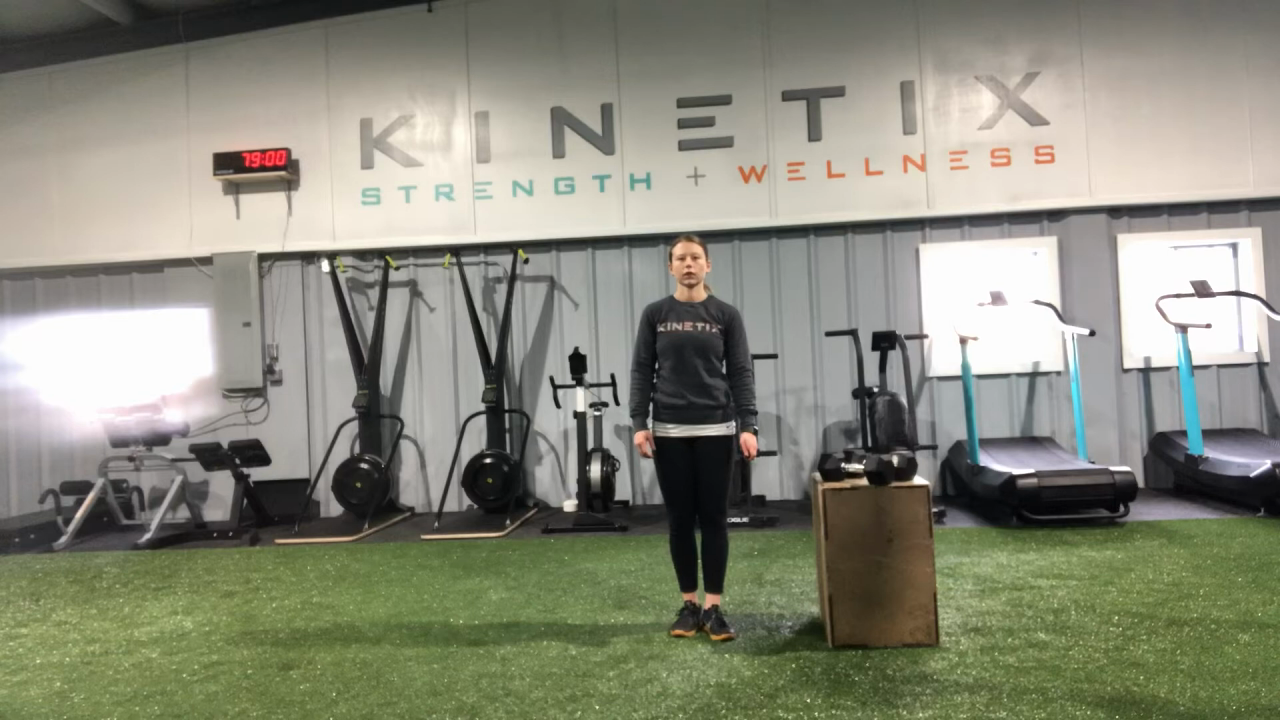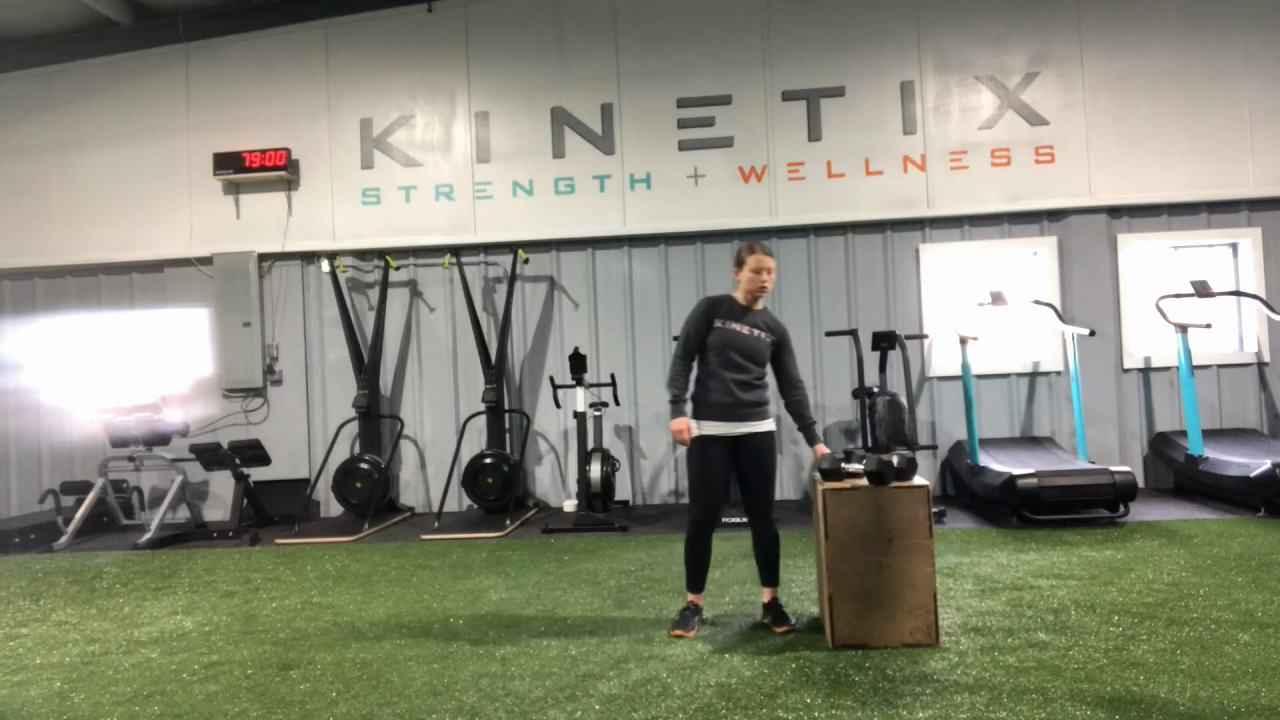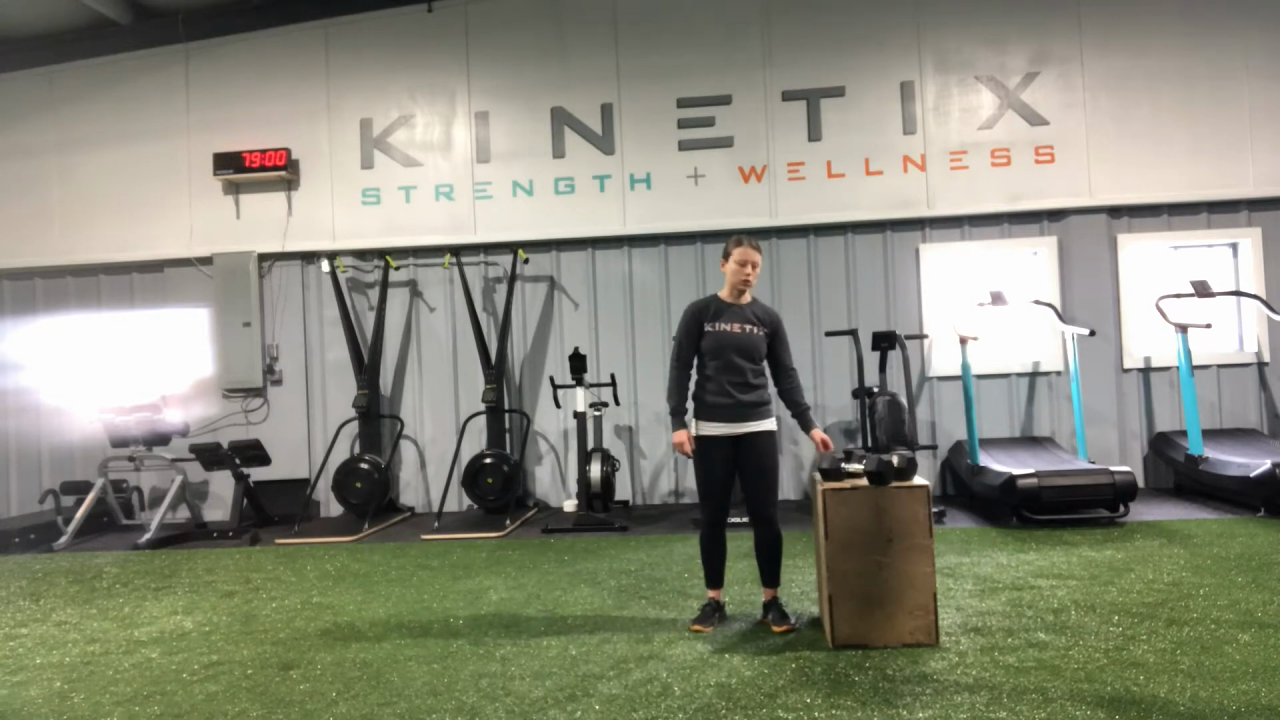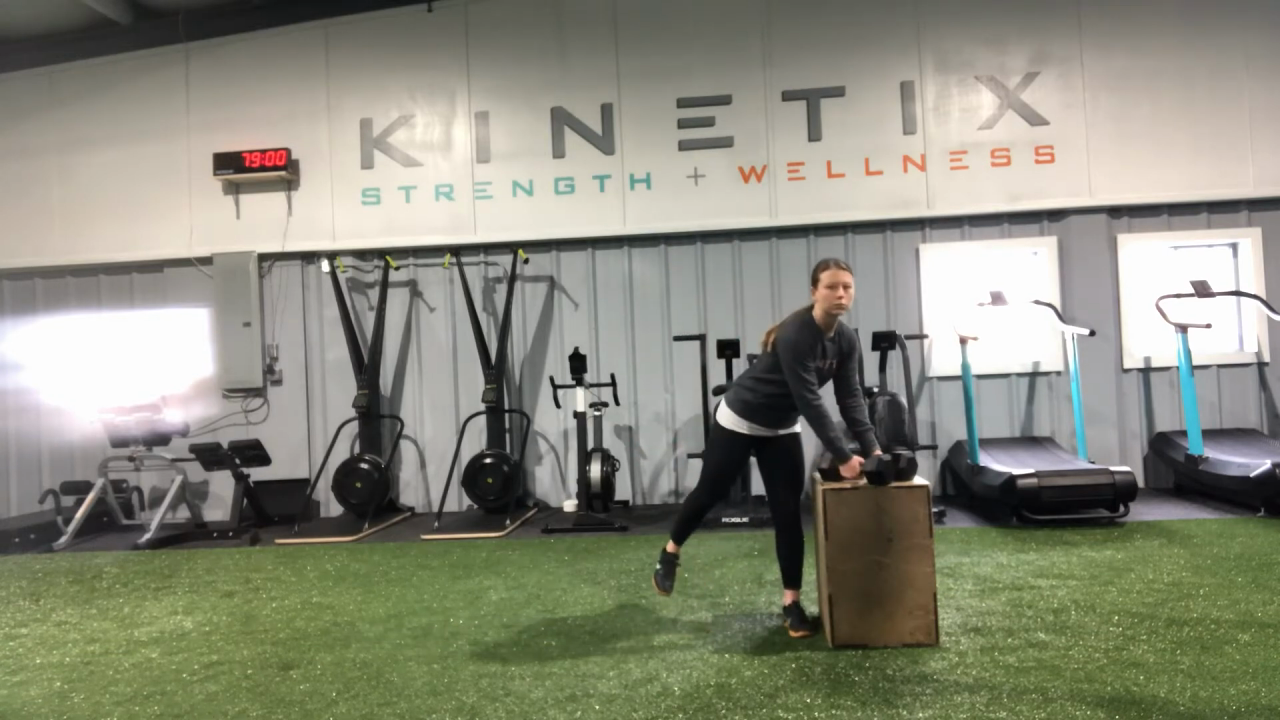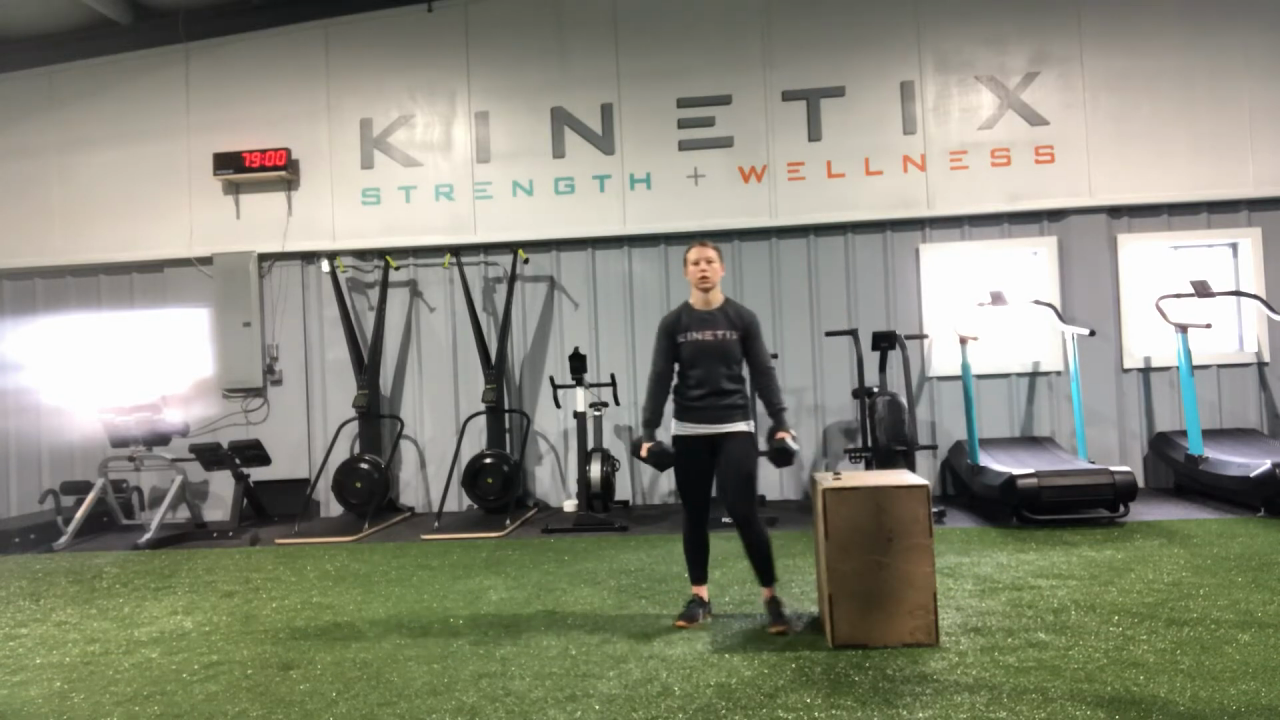
dt=1s
person 1, frame 1
left shoulder: (726, 315)
right shoulder: (655, 314)
left elbow: (741, 373)
right elbow: (642, 372)
left wrist: (747, 426)
right wrist: (639, 423)
left hip: (715, 428)
right hip: (669, 430)
left knee: (713, 518)
right knee: (679, 519)
left ankle: (713, 606)
right ankle: (689, 604)
person 1, frame 2
left shoulder: (774, 328)
right shoulder: (710, 309)
left elbow: (791, 386)
right elbow: (682, 359)
left wrist: (814, 438)
right wrist: (678, 410)
left hip: (757, 429)
right hip: (709, 429)
left knee: (762, 517)
right knee: (702, 517)
left ankle: (772, 601)
right ankle: (693, 603)
person 1, frame 3
left shoulder: (768, 318)
right shoulder: (699, 312)
left elbow: (785, 375)
right elbow: (680, 369)
left wrist: (809, 424)
right wrist: (678, 422)
left hip: (758, 427)
right hip: (711, 429)
left knee: (765, 515)
right knee: (713, 517)
left ankle: (771, 601)
right ankle: (714, 601)
person 1, frame 4
left shoulder: (846, 340)
right shoulder: (795, 334)
left elbow: (850, 397)
right elbow: (809, 399)
left wrist: (871, 447)
right wrist: (842, 456)
left hip: (782, 428)
right hip: (739, 419)
left knee: (788, 514)
right knee: (709, 493)
left ankle: (792, 603)
right ankle: (671, 551)
person 1, frame 5
left shoulder: (742, 318)
right shoulder: (673, 323)
left elbow: (763, 373)
right elbow: (659, 379)
left wrist: (779, 423)
right wrist: (649, 432)
left hip: (736, 428)
right hip: (689, 430)
left knee: (744, 514)
right knee: (695, 516)
left ankle: (770, 596)
right ankle: (699, 596)
